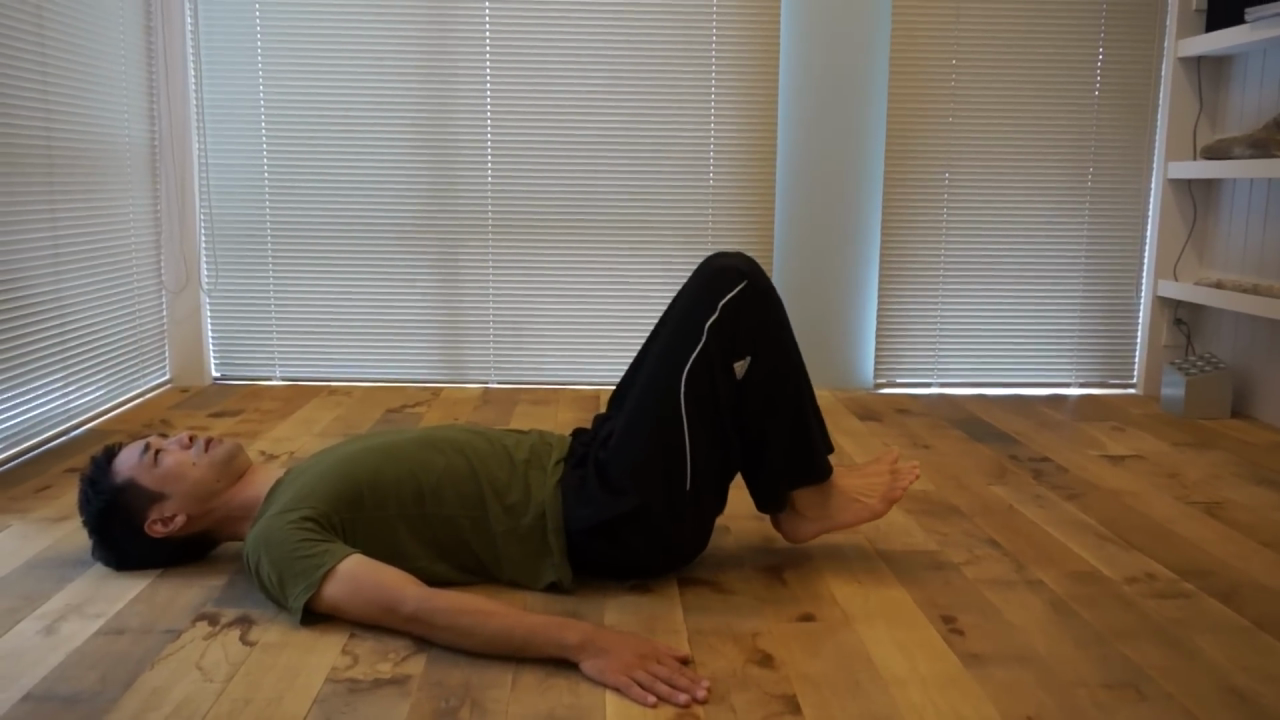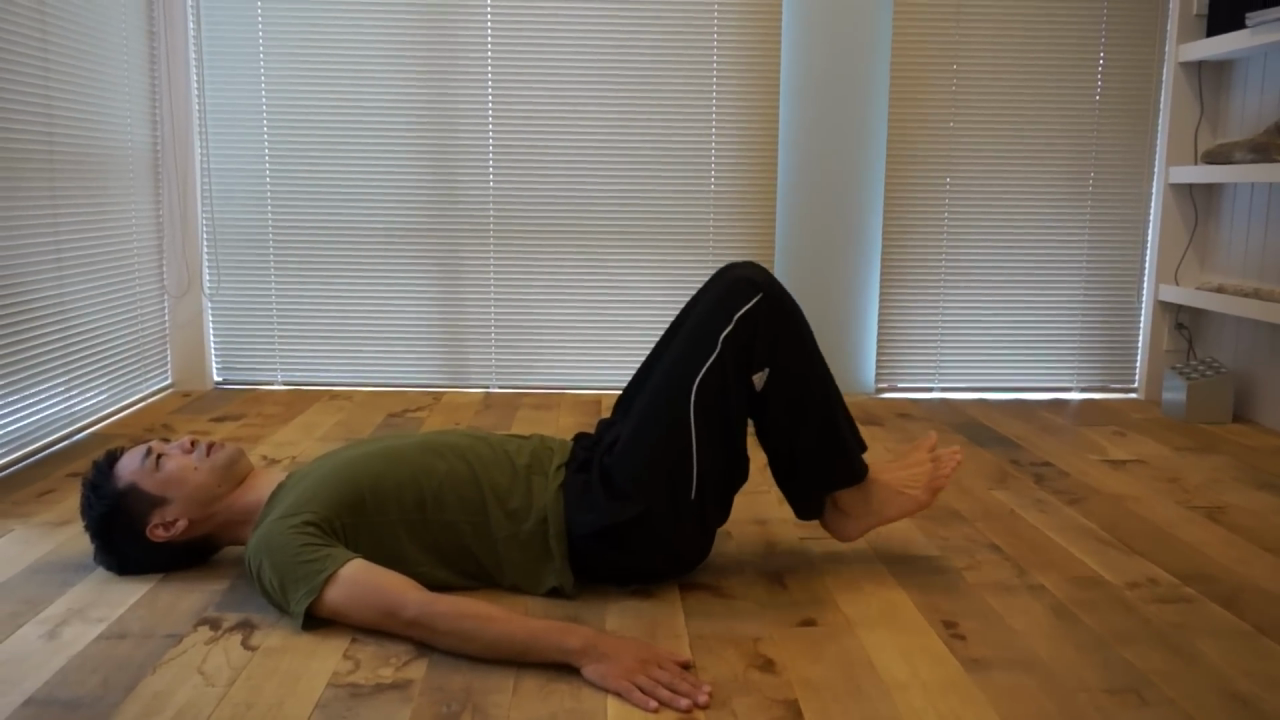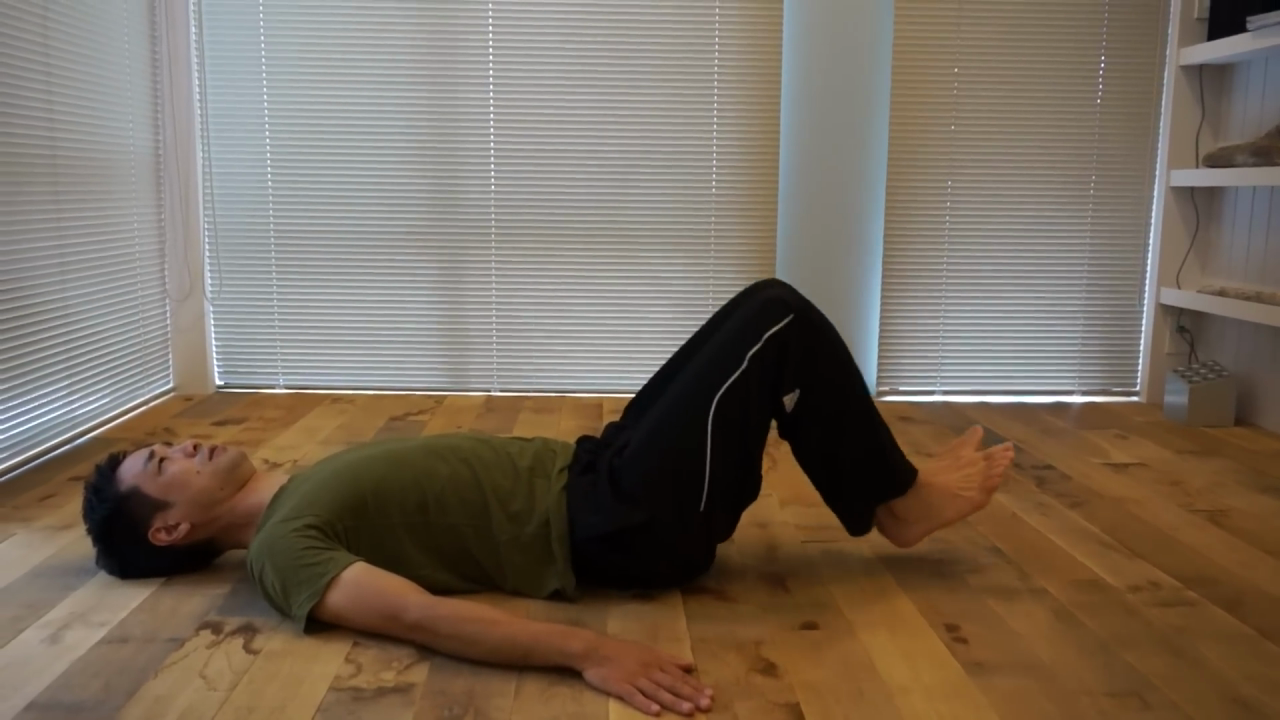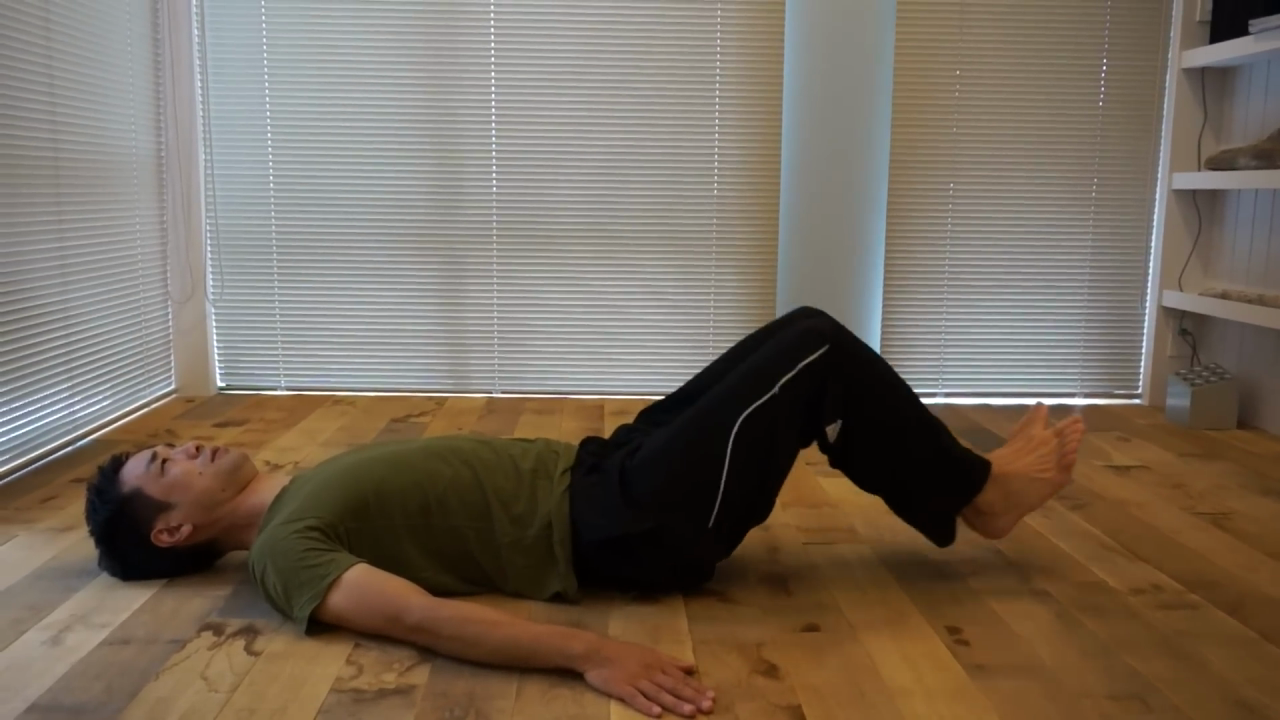
dt=0.3s
person 1, frame 1
left shoulder: (305, 487)
right shoulder: (281, 543)
right elbow: (417, 607)
right wrist: (584, 640)
left hip: (576, 465)
right hip: (611, 518)
left knee: (726, 285)
right knee: (730, 291)
left ankle: (801, 487)
right ankle: (801, 499)
person 1, frame 2
left shoulder: (306, 493)
right shoulder: (282, 548)
right elbow: (416, 612)
right wrist: (587, 647)
left hip: (581, 469)
right hip: (616, 523)
left knee: (743, 293)
right knee: (747, 301)
left ankle: (843, 482)
right ankle: (845, 497)
person 1, frame 3
left shoulder: (307, 495)
right shoulder: (284, 551)
right elbow: (417, 614)
left hip: (585, 467)
right hip: (612, 527)
left knee: (768, 312)
right knee: (776, 322)
left ankle: (890, 489)
right ankle: (897, 501)
person 1, frame 4
left shoulder: (309, 498)
right shoulder: (284, 553)
right elbow: (417, 615)
left hip: (593, 469)
right hip: (616, 528)
left knee: (801, 343)
right knee: (812, 352)
left ankle: (971, 482)
right ankle: (982, 494)
